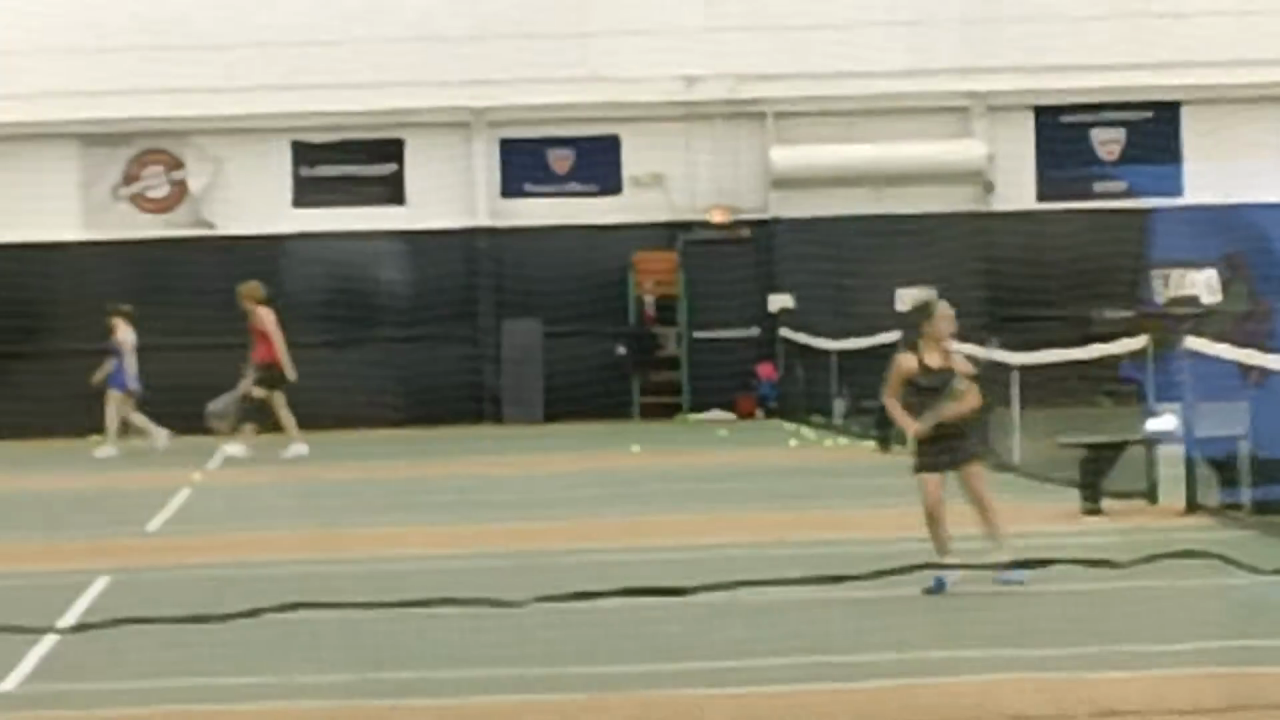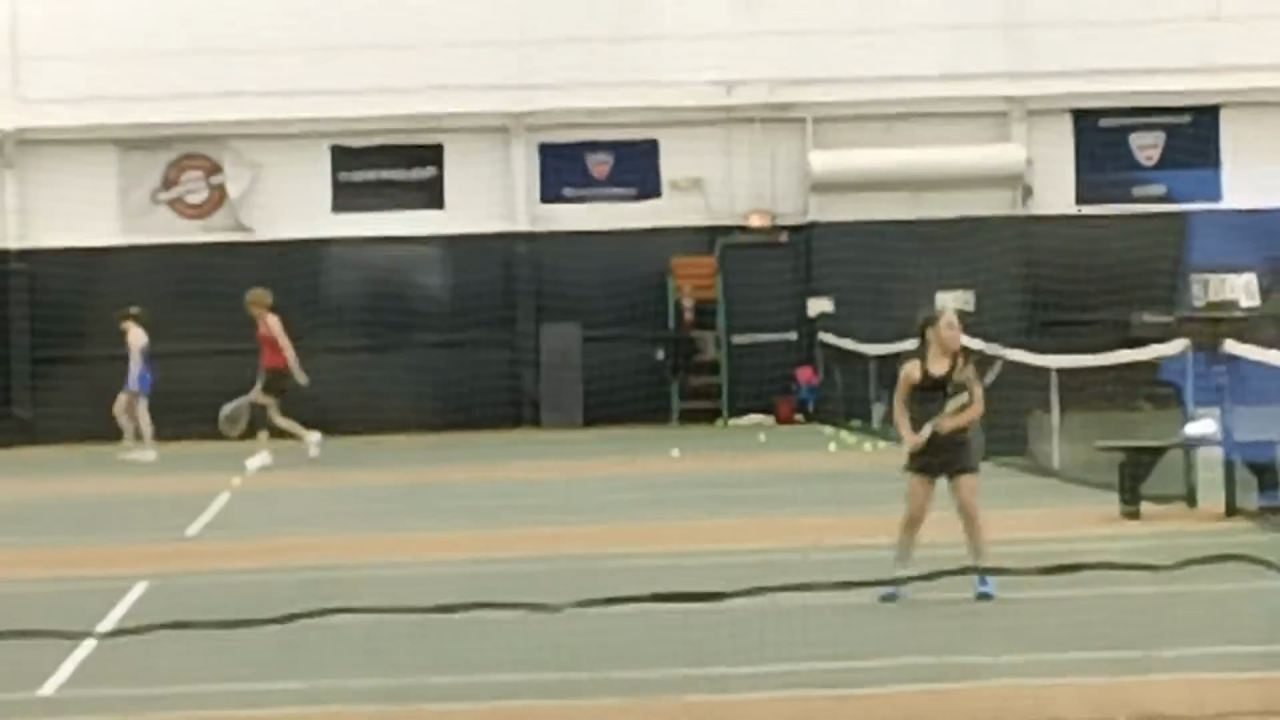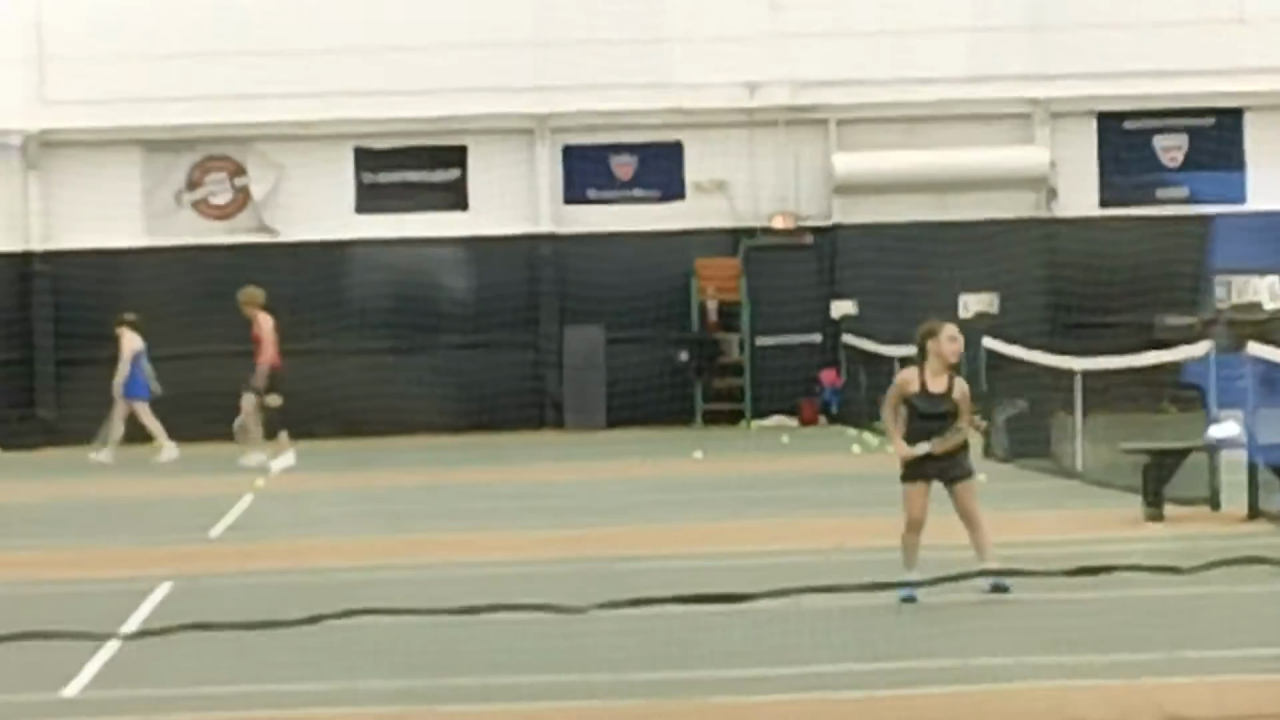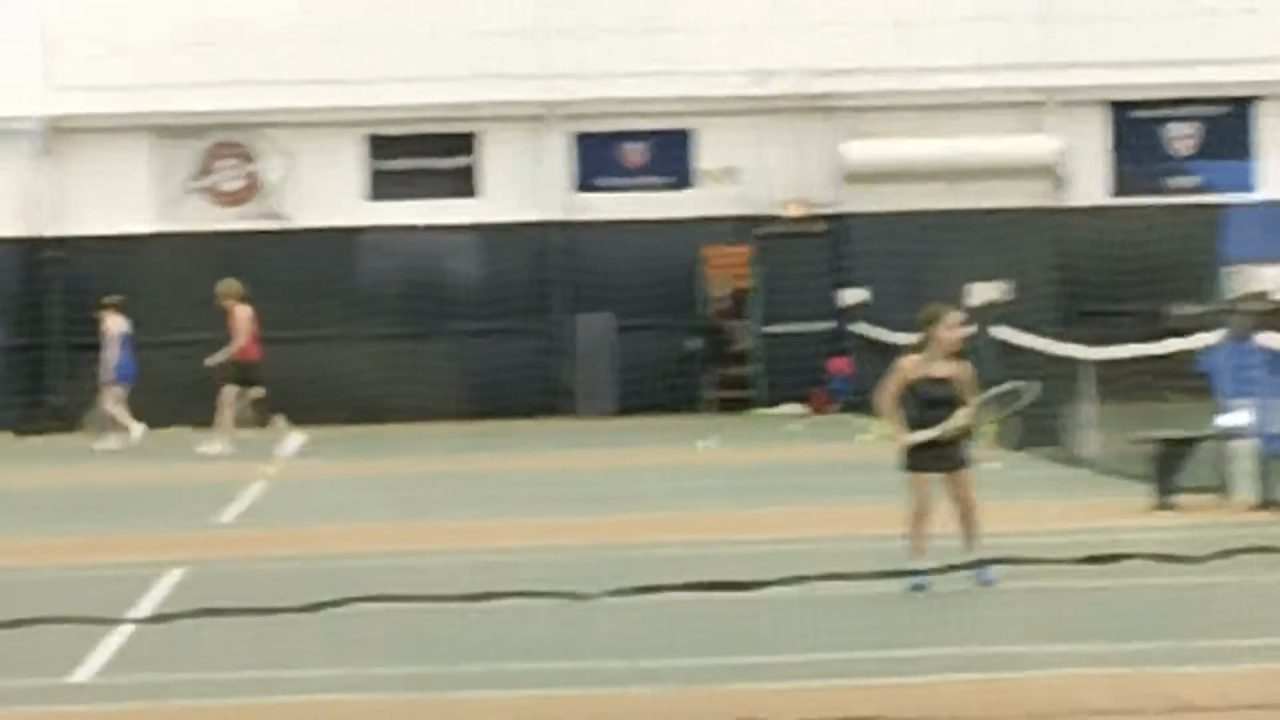
dt=0.2s
person 1, frame 1
left shoulder: (956, 360)
right shoulder: (906, 361)
left elbow: (974, 398)
right elbow: (890, 398)
left wrist: (950, 411)
right wrist: (908, 424)
left hip: (959, 437)
right hip: (929, 443)
left knee: (981, 499)
right knee: (932, 507)
left ankle: (1005, 559)
right ankle: (946, 568)
person 1, frame 2
left shoulder: (964, 368)
right shoulder: (912, 370)
left elbow: (977, 408)
right elbow: (899, 405)
left wrist: (953, 423)
right wrist: (907, 435)
left hip: (958, 449)
right hip: (925, 452)
left knee: (969, 511)
right knee: (913, 515)
left ankle: (981, 575)
right ankle: (897, 577)
person 1, frame 3
left shoulder: (959, 386)
right shoulder: (908, 378)
left elbow: (966, 426)
right elbow: (888, 410)
left wrist: (947, 443)
right wrist: (898, 444)
left hip: (952, 456)
right hip: (916, 458)
left knee: (971, 515)
right knee: (914, 519)
left ankle: (991, 573)
right ankle: (909, 581)
person 1, frame 4
left shoulder: (963, 370)
right shoulder: (911, 365)
left elbow: (972, 404)
right elbow: (885, 399)
right wrist: (900, 432)
left hip: (951, 444)
right hip: (921, 446)
left knee: (967, 502)
right knee: (922, 507)
left ankle: (975, 559)
right ankle: (918, 569)
